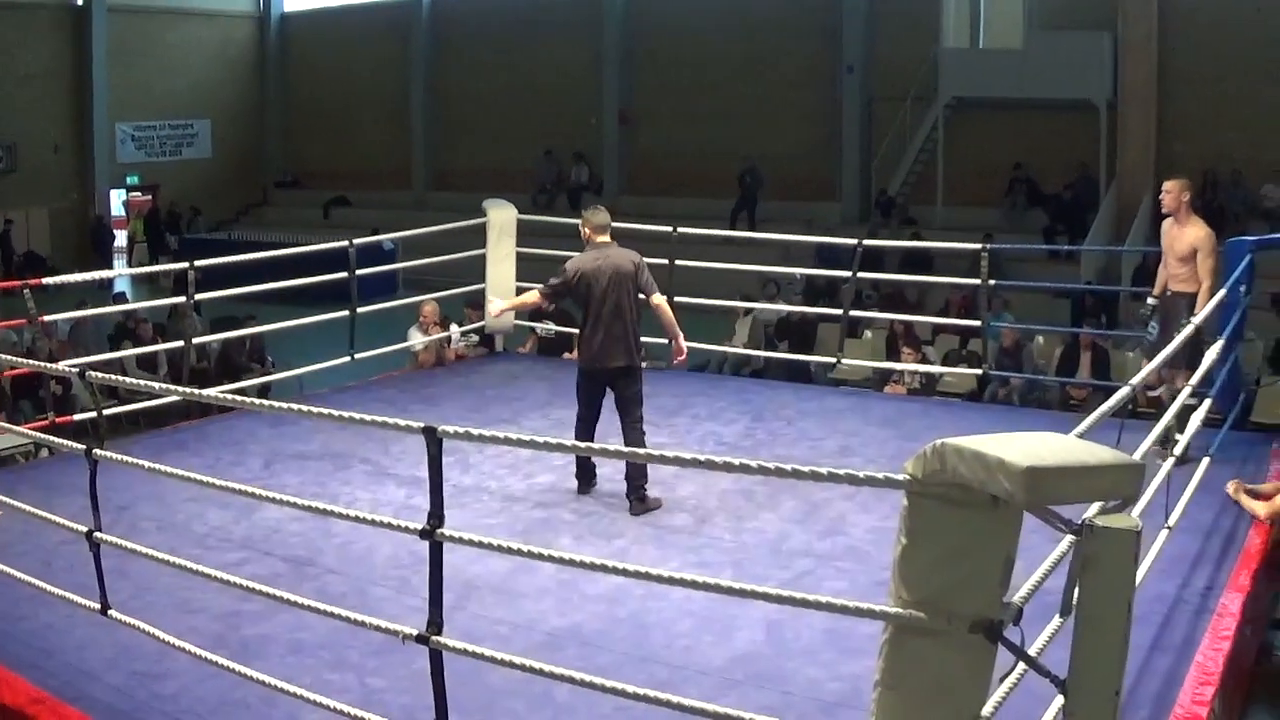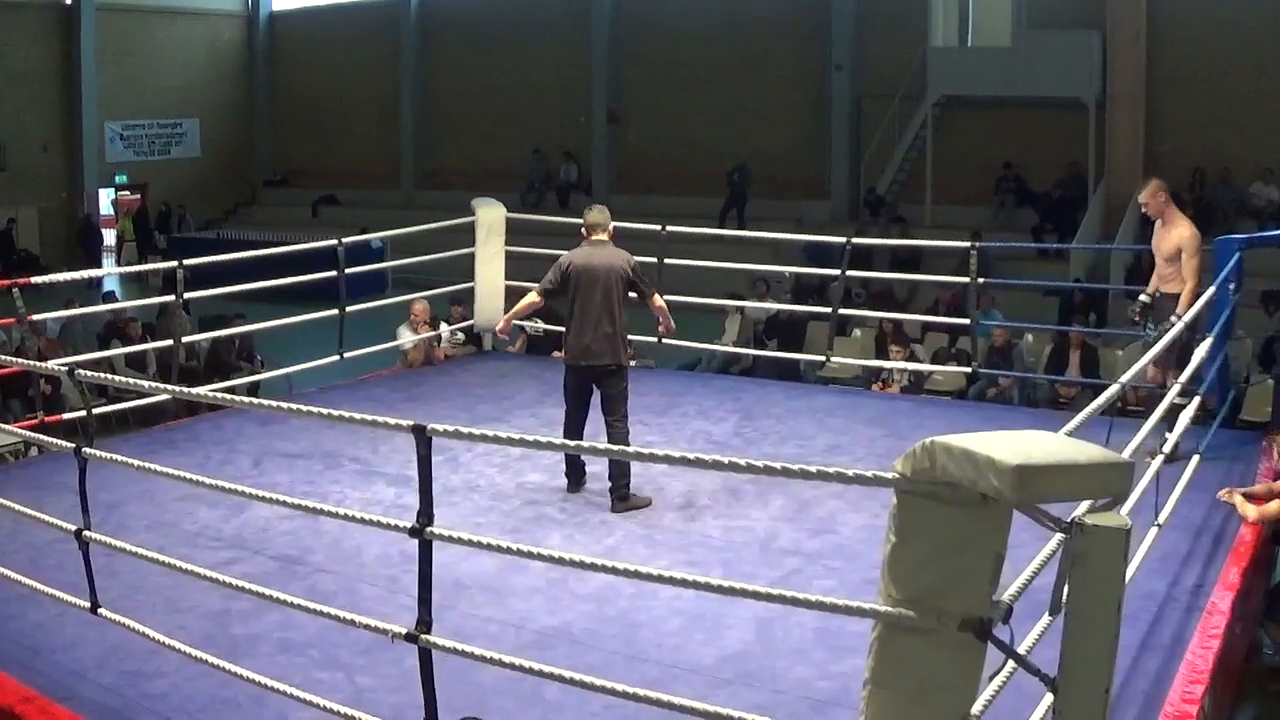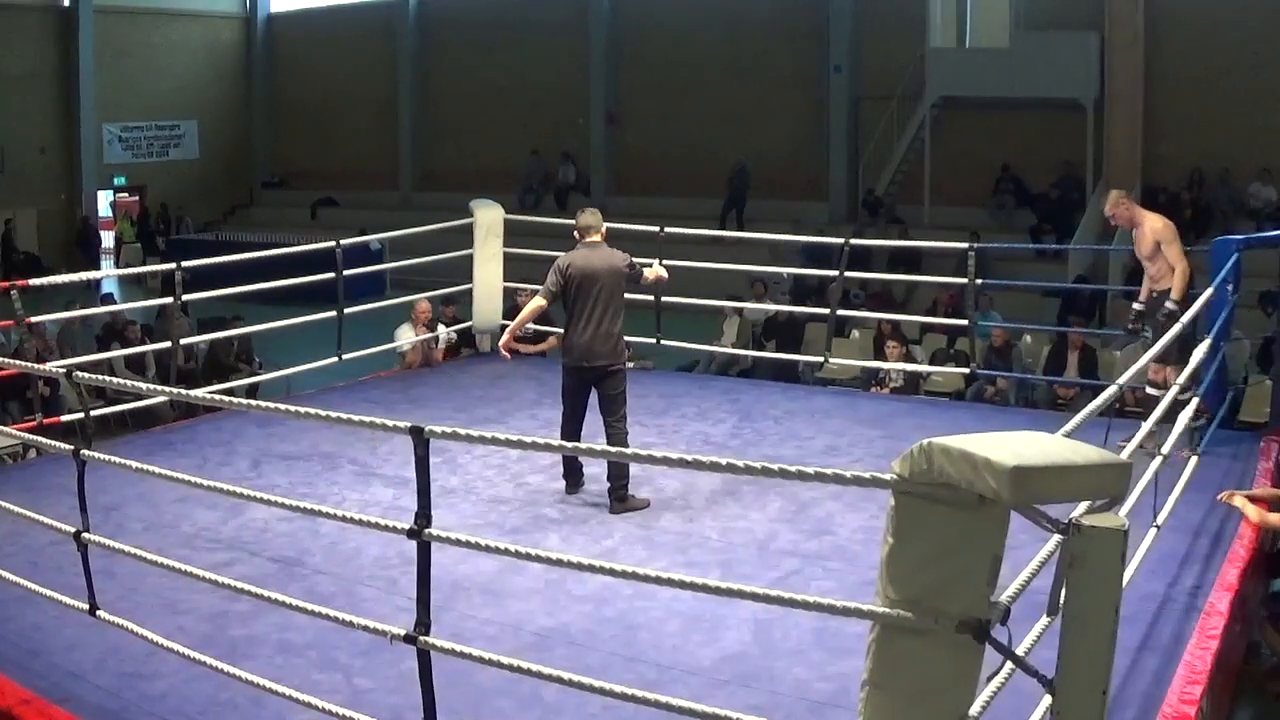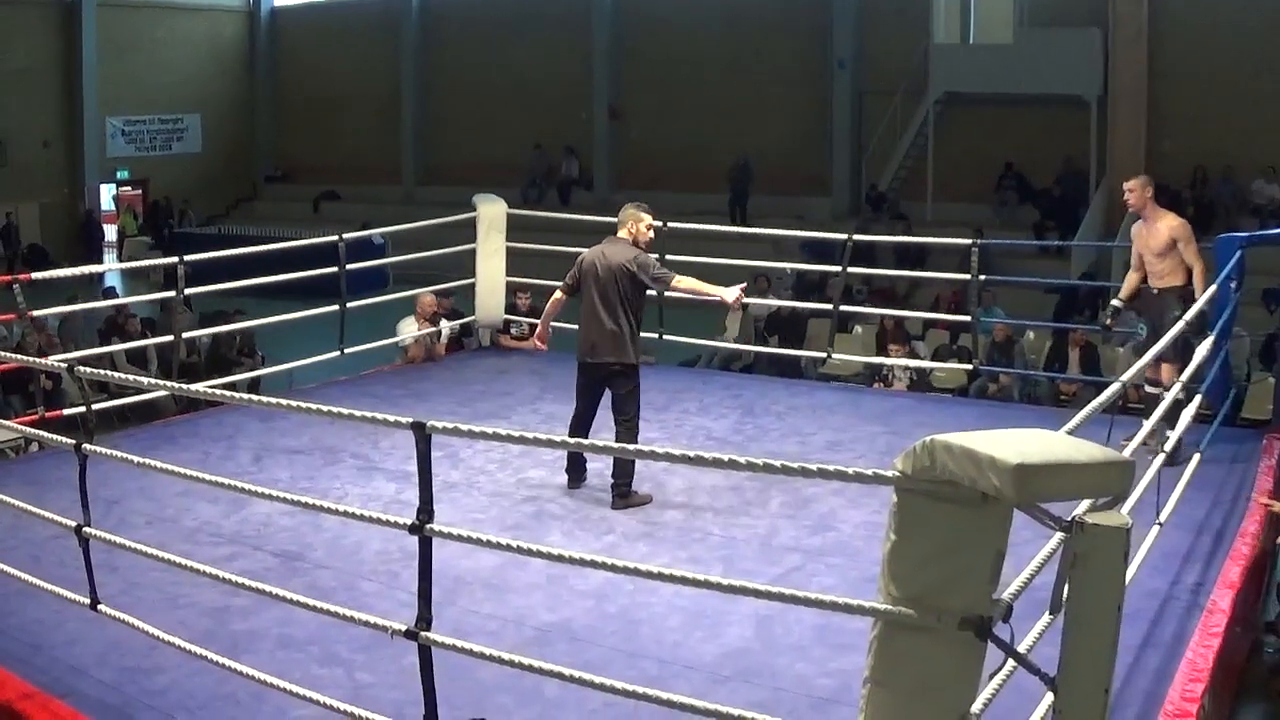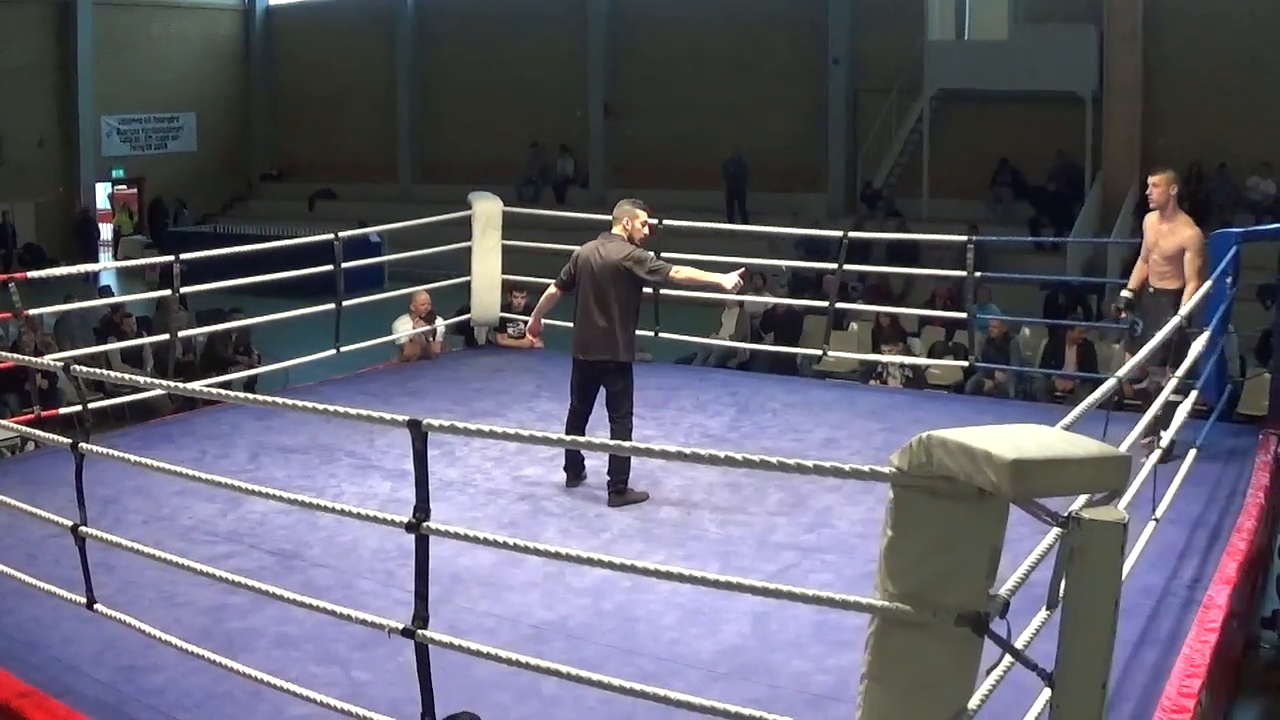
dt=0.7s
person 1, frame 1
left shoulder: (577, 266)
right shoulder: (631, 260)
left elbow: (540, 296)
right elbow: (657, 301)
left wrist: (504, 306)
right wrist: (677, 337)
left hip: (591, 359)
right hip: (626, 358)
left knee: (586, 421)
right knee: (633, 426)
left ankle: (585, 479)
right ankle: (637, 497)
person 1, frame 2
left shoulder: (570, 261)
right shoulder: (625, 261)
left elbow: (536, 298)
right elbow: (656, 302)
left wrist: (507, 320)
right wrist: (667, 322)
left hip: (577, 356)
right hip: (612, 356)
left knee: (574, 419)
right knee: (617, 425)
left ankle: (574, 478)
right ankle: (621, 495)
person 1, frame 3
left shoulder: (566, 262)
right shoulder: (620, 261)
left elbow: (540, 302)
right elbow: (648, 276)
left wrist: (510, 332)
right wrist: (657, 271)
left hip: (576, 356)
right hip: (610, 357)
left knee: (571, 420)
right knee: (616, 426)
left ankle: (572, 479)
right ankle: (619, 496)
person 1, frame 4
left shoulder: (589, 256)
right shoulder: (636, 259)
left elbow: (560, 296)
right elbow: (677, 283)
left wrist: (543, 325)
right wrist: (722, 292)
left hip: (588, 352)
right hip: (621, 355)
left knee: (582, 414)
right knee: (626, 424)
left ankle: (574, 474)
right ankle: (622, 493)
person 1, frame 5
left shoulder: (583, 252)
right shoulder: (631, 256)
left elbow: (554, 291)
right elbow: (676, 273)
left wrist: (535, 318)
right wrist: (720, 279)
left hip: (583, 349)
right hip: (616, 352)
left knee: (578, 411)
right knee: (620, 421)
left ankle: (573, 472)
right ankle: (618, 490)
person 2, frame 1
left shoulder: (1202, 235)
right shoulder: (1166, 225)
left elbow: (1206, 283)
right wrist: (1151, 300)
left hip: (1187, 305)
right hip: (1166, 301)
left knee: (1183, 377)
left ankle: (1180, 442)
right ankle: (1171, 427)
person 2, frame 2
left shoulder: (1187, 234)
right shoulder: (1159, 225)
left elbow: (1191, 283)
left wrist: (1175, 321)
right wrist: (1144, 299)
left hip: (1178, 306)
right hip: (1160, 302)
left knee: (1173, 376)
right knee: (1155, 374)
left ankle: (1171, 442)
right ankle: (1191, 407)
person 2, frame 3
left shoulder: (1160, 226)
right shoulder: (1137, 231)
left elbow: (1182, 268)
left wrist: (1171, 306)
right wrist: (1137, 308)
left hip: (1172, 302)
right hip: (1157, 300)
left knee: (1174, 373)
right knee: (1154, 371)
right ankle: (1148, 432)
person 2, frame 4
left shoulder: (1175, 225)
right shoulder: (1136, 230)
left elbow: (1197, 267)
right wrist: (1116, 304)
left hip: (1175, 299)
right hip: (1150, 297)
left knee: (1169, 374)
right knee: (1151, 370)
left ankle: (1172, 437)
person 2, frame 5
left shoulder: (1190, 234)
right shoulder: (1149, 220)
left elbow: (1193, 282)
left wrist: (1179, 320)
right wrist: (1126, 294)
left hip: (1171, 300)
right hip: (1147, 295)
left knee: (1167, 372)
right knee: (1132, 363)
left ankle: (1167, 439)
right ankle: (1160, 417)
